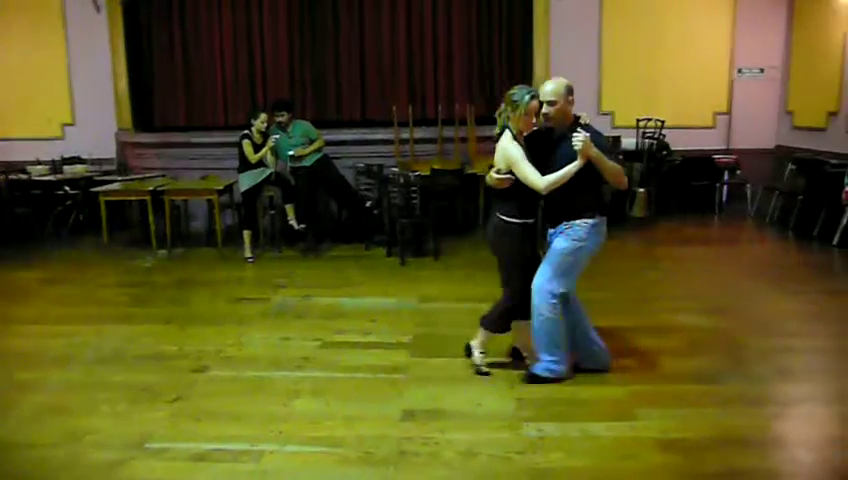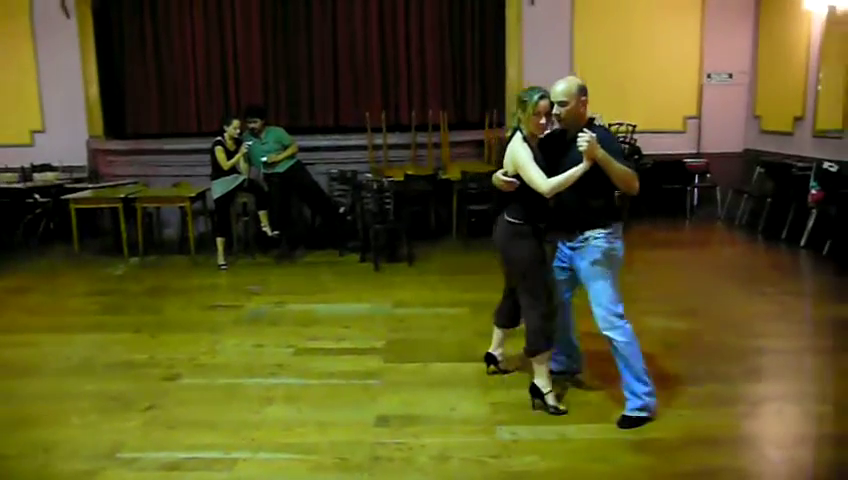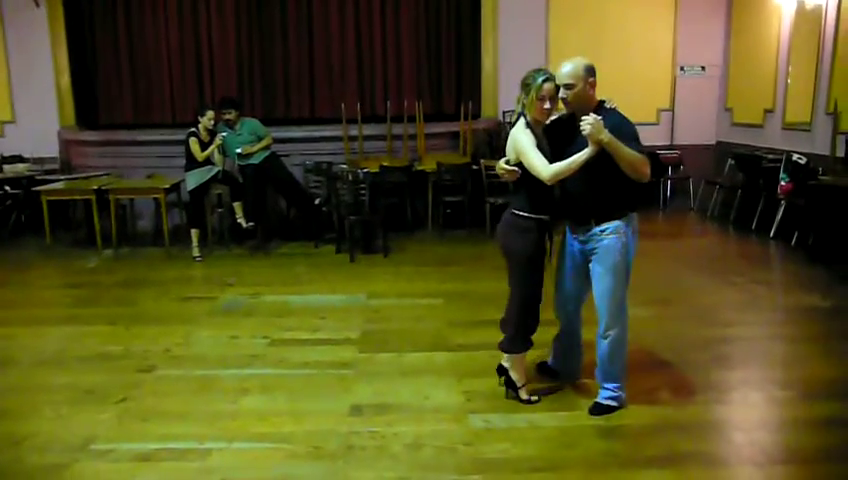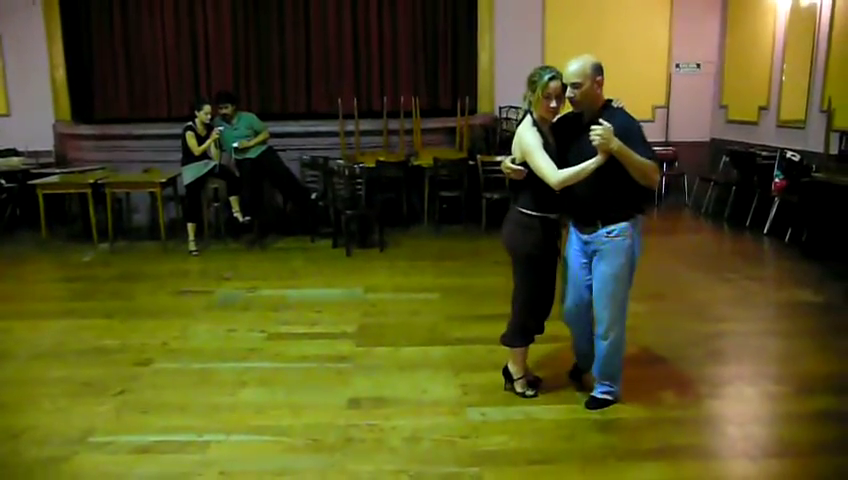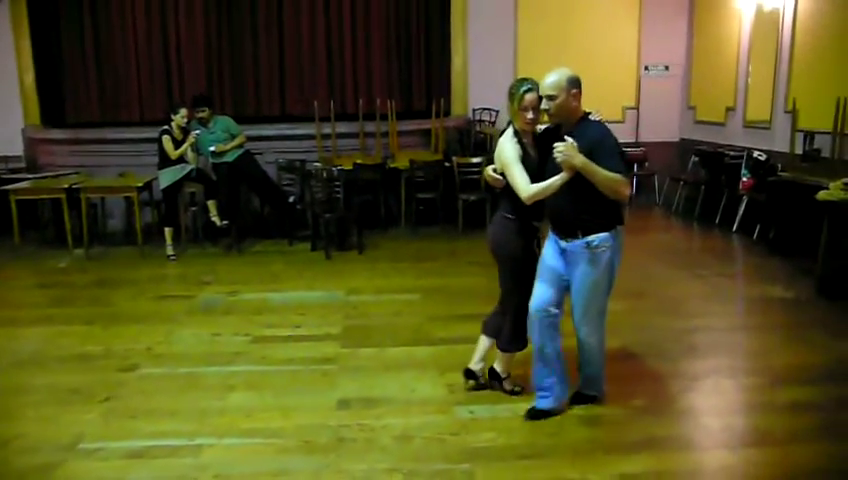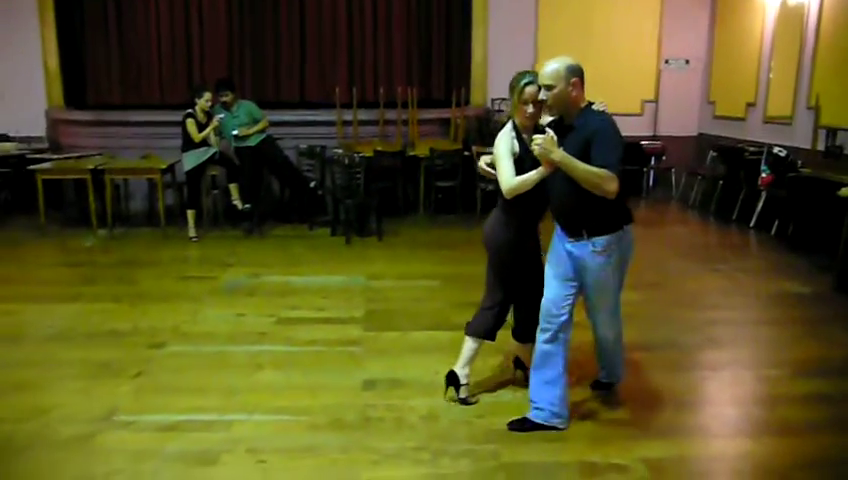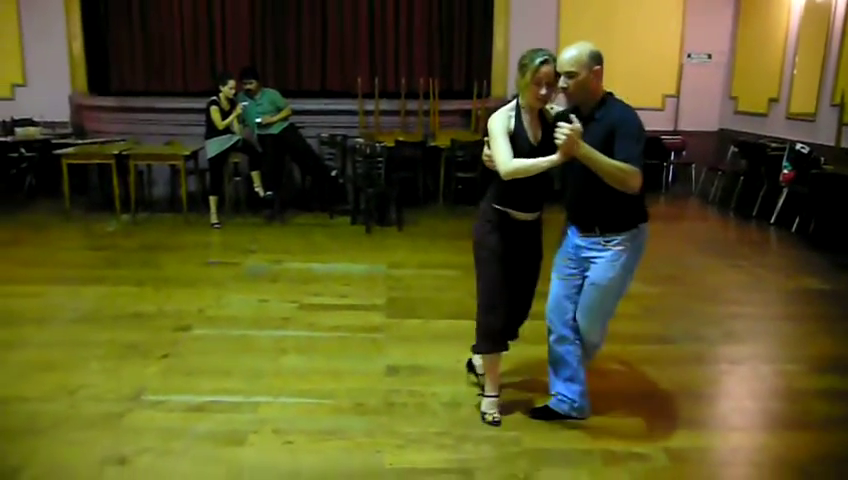
dt=0.5s
person 1, frame 1
left shoulder: (589, 136)
left elbow: (621, 181)
left wrist: (592, 153)
right wrist: (495, 176)
left hip: (582, 228)
right hip: (556, 228)
left knee: (544, 289)
right knee: (559, 293)
left ankle: (552, 364)
right ankle: (594, 354)
person 1, frame 2
left shoulder: (602, 138)
right shoulder: (552, 141)
left elbow: (632, 186)
left wrist: (598, 155)
right wrist: (501, 178)
left hip: (597, 239)
right hip: (565, 239)
left knee: (610, 318)
right knee: (554, 302)
left ankle: (641, 400)
right ankle: (564, 361)
person 1, frame 3
left shoulder: (614, 122)
right shoulder: (560, 127)
left elbow: (643, 172)
left wrist: (605, 139)
right wrist: (507, 166)
left hip: (611, 231)
right hip: (575, 230)
left knee: (610, 315)
right knee: (565, 305)
left ankle: (612, 390)
right ankle: (564, 366)
person 1, frame 4
left shoulder: (622, 123)
right shoulder: (565, 125)
left elbow: (652, 178)
left wrist: (615, 147)
right wrist: (513, 165)
left hip: (615, 233)
right hip: (578, 231)
left knee: (608, 316)
right knee: (573, 308)
left ankle: (607, 386)
right ankle: (585, 360)
person 1, frame 5
left shoulder: (597, 136)
right shoulder: (547, 135)
left elbow: (622, 190)
left wrist: (579, 162)
left hip: (594, 241)
right hip: (557, 239)
left knee: (586, 322)
right knee: (541, 310)
left ankle: (591, 387)
right ankle: (551, 394)
person 1, frame 6
left shoulder: (600, 126)
right shoulder: (555, 127)
left elbow: (609, 186)
left wrist: (558, 156)
left hip: (603, 240)
right hip: (565, 238)
left knee: (603, 319)
right knee: (551, 320)
left ankle: (611, 373)
right ankle: (547, 411)
person 1, frame 7
left shoulder: (622, 118)
right shoulder: (566, 118)
left elbow: (632, 181)
left wrist: (582, 149)
left hip: (616, 239)
right hip: (576, 233)
left knee: (588, 323)
right knee: (559, 316)
left ankle: (578, 368)
right ankle: (569, 399)
person 2, frame 1
left shoulder: (518, 140)
right shoulder: (509, 147)
right elbow: (542, 185)
right wrist: (580, 161)
left hip: (521, 227)
right hip: (509, 230)
left knee: (527, 290)
right knee: (516, 294)
left ankle: (522, 349)
right ankle: (477, 345)
person 2, frame 2
left shoulder: (534, 142)
right shoulder: (519, 147)
right elbow: (546, 187)
right wrist: (585, 163)
left hip: (521, 230)
right hip: (518, 232)
left knee: (516, 293)
right knee: (541, 303)
left ankle: (495, 352)
right ankle: (541, 385)
person 2, frame 3
left shoulder: (544, 129)
right shoulder: (522, 134)
right elbow: (548, 174)
right wrist: (591, 149)
left hip: (534, 226)
right hip: (521, 227)
left knee: (525, 299)
right knee: (524, 301)
left ankle: (508, 364)
right ankle: (517, 380)
person 2, frame 4
left shoulder: (553, 127)
right shoulder: (528, 134)
right elbow: (556, 179)
right wrist: (600, 158)
left hip: (545, 225)
right hip: (527, 226)
left knee: (541, 298)
right knee: (527, 299)
left ankle: (518, 367)
right ankle: (515, 373)
person 2, frame 5
left shoulder: (537, 137)
right shoulder: (509, 145)
right elbow: (528, 193)
right wrist: (566, 174)
left hip: (519, 229)
right hip: (512, 231)
left knee: (512, 302)
right knee: (519, 304)
left ankle: (477, 366)
right ankle: (501, 372)
person 2, frame 6
left shoulder: (542, 130)
right shoulder: (506, 138)
right elbow: (509, 187)
right wrist: (545, 168)
left hip: (517, 227)
right hip: (509, 228)
left knee: (497, 300)
right knee: (531, 298)
left ankle: (461, 371)
right ankle: (524, 360)
person 2, frame 7
left shoulder: (553, 118)
right shoulder: (502, 119)
right elbow: (507, 169)
right wrist: (556, 157)
left hip: (531, 225)
right hip: (496, 222)
left knee: (519, 301)
right knee: (494, 303)
left ankle: (480, 360)
right ankle: (490, 389)
person 3, frame 1
left shoulder: (265, 135)
right shoulder: (246, 137)
left elbow: (269, 158)
right elbow: (253, 159)
right wrist: (267, 147)
left hip: (262, 170)
right hip: (248, 175)
left knee: (287, 183)
right knee: (249, 210)
left ankle: (291, 219)
right ankle: (247, 248)
person 3, frame 2
left shoulder: (238, 141)
right shoulder: (218, 144)
left elbow: (242, 166)
right elbow: (226, 166)
right wrist: (240, 154)
left hip: (235, 177)
right hip: (221, 182)
left knee: (260, 190)
right knee: (222, 217)
left ankle: (265, 226)
right ankle: (220, 256)
person 3, frame 3
left shoulder: (212, 133)
right shoulder: (192, 135)
left elbow: (217, 159)
right elbow: (200, 157)
right wrist: (214, 145)
left hip: (210, 168)
right hip: (195, 173)
left knee: (235, 182)
right knee: (197, 209)
left ankle: (240, 217)
right ankle: (195, 247)
person 3, frame 4
left shoulder: (209, 127)
right shoulder: (189, 129)
left elbow: (213, 154)
right elbow: (196, 151)
right wrist: (211, 139)
left hip: (206, 162)
right hip: (191, 167)
left knee: (232, 177)
right knee: (193, 203)
left ankle: (236, 212)
right ankle: (191, 241)
person 3, frame 5
left shoulder: (185, 130)
right shoulder: (165, 132)
left elbow: (190, 157)
right elbow: (173, 155)
right wrist: (188, 143)
left hip: (183, 166)
right hip: (168, 171)
left knee: (209, 181)
right knee: (171, 207)
left ankle: (214, 216)
right ankle: (169, 245)
person 3, frame 6
left shoulder: (208, 114)
right shoulder: (189, 116)
right elbow: (197, 138)
right wrist: (212, 126)
left hip: (206, 149)
right hip: (191, 154)
left knee: (232, 164)
right knee: (193, 190)
left ankle: (236, 199)
right ankle: (191, 227)
person 3, frame 7
left shoulder: (232, 102)
right shoulder: (213, 103)
right elbow: (220, 125)
left wrist: (240, 137)
right wrist: (235, 114)
left hip: (230, 137)
right hip: (215, 141)
left knee: (254, 152)
right knee: (216, 177)
left ankle: (257, 186)
right ankle: (213, 214)
person 4, frame 1
left shoulder: (303, 126)
right shoulder: (273, 132)
left elbow: (321, 141)
left wrist: (306, 151)
left hip: (318, 161)
right hip: (299, 170)
left knee: (341, 188)
right knee: (306, 204)
left ankle: (364, 215)
right ankle: (318, 235)
person 4, frame 2
left shoulder: (276, 132)
right shoulder: (246, 138)
left elbow: (294, 147)
left wrist: (279, 157)
left hip: (291, 167)
right hip: (273, 176)
left knee: (315, 195)
right knee: (279, 210)
left ankle: (338, 222)
right ankle: (292, 241)
person 4, frame 3
left shoulder: (251, 123)
right shoulder: (220, 129)
left elbow: (269, 139)
left wrist: (253, 149)
left hip: (266, 158)
right hip: (247, 167)
left knee: (289, 185)
right knee: (254, 202)
left ankle: (314, 213)
right ankle: (265, 233)
person 4, frame 4
left shoulder: (248, 117)
right shoulder: (217, 123)
left elbow: (266, 133)
left wrist: (250, 143)
left hip: (262, 152)
right hip: (244, 161)
left knee: (286, 179)
right knee: (251, 195)
left ankle: (309, 206)
right ankle: (260, 227)
person 4, frame 5
left shoulder: (224, 121)
right shoulder: (193, 127)
left elbow: (242, 137)
left wrist: (227, 147)
left hip: (239, 156)
right hip: (220, 164)
left knee: (262, 181)
right knee: (228, 198)
left ankle: (286, 207)
right ankle: (235, 231)
person 4, frame 6
left shoulder: (247, 105)
right shoulder: (217, 111)
left elbow: (265, 121)
left wrist: (250, 131)
left hip: (261, 140)
right hip: (243, 148)
left knee: (283, 165)
right knee: (250, 181)
left ankle: (306, 192)
right ankle: (255, 215)
person 4, frame 7
left shoulder: (271, 94)
right shoulder: (240, 99)
left elbow: (288, 110)
left wrist: (273, 119)
left hip: (283, 128)
right hip: (265, 135)
left knee: (304, 152)
right knee: (272, 165)
left ankle: (326, 179)
right ankle: (276, 201)
